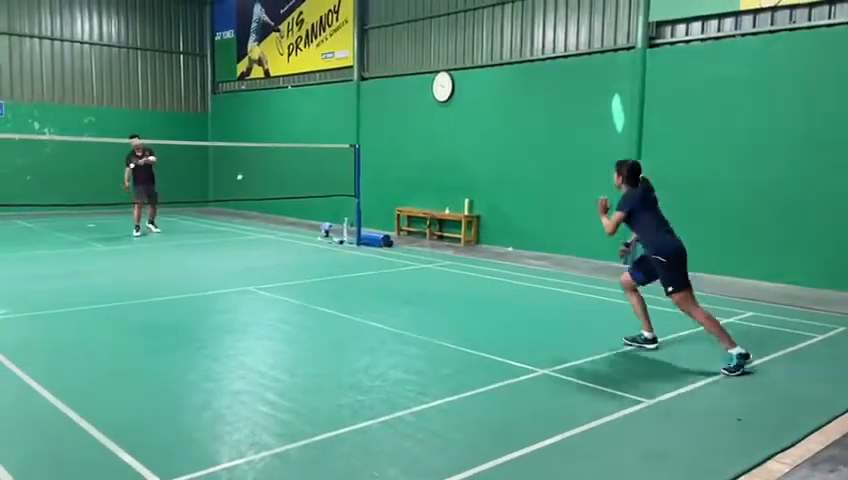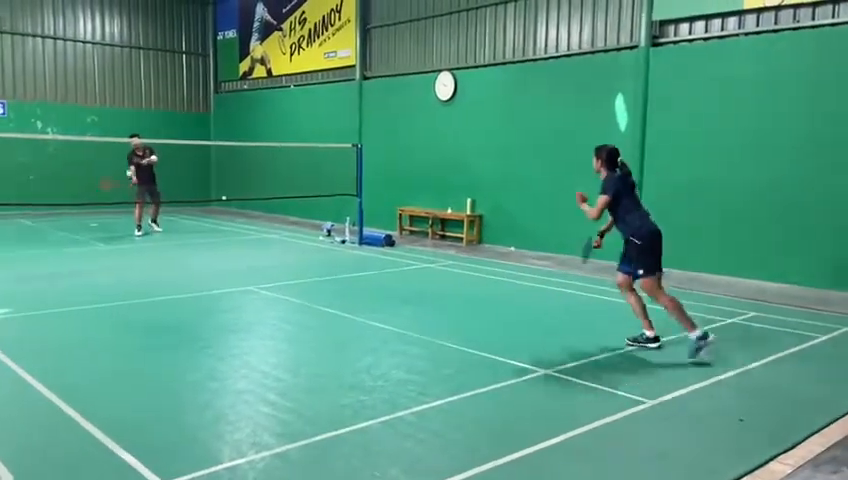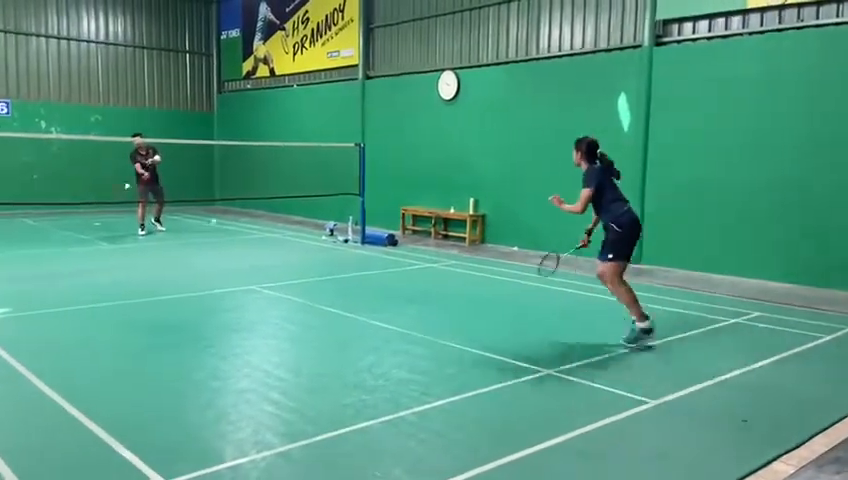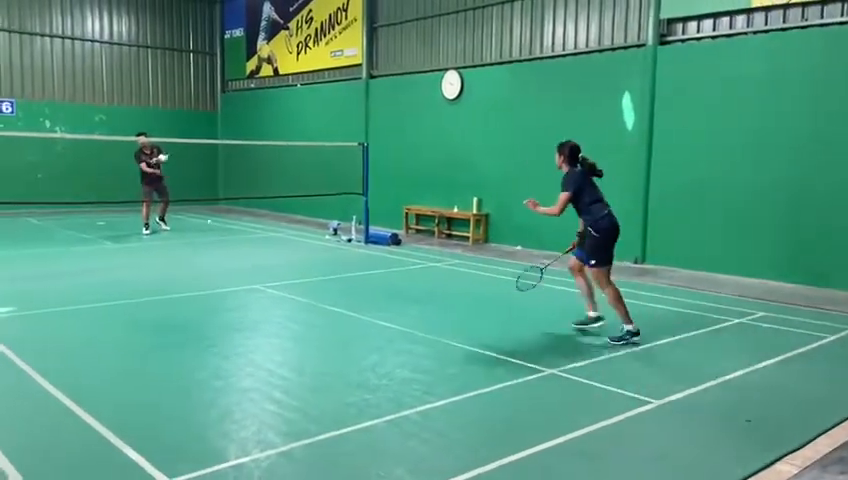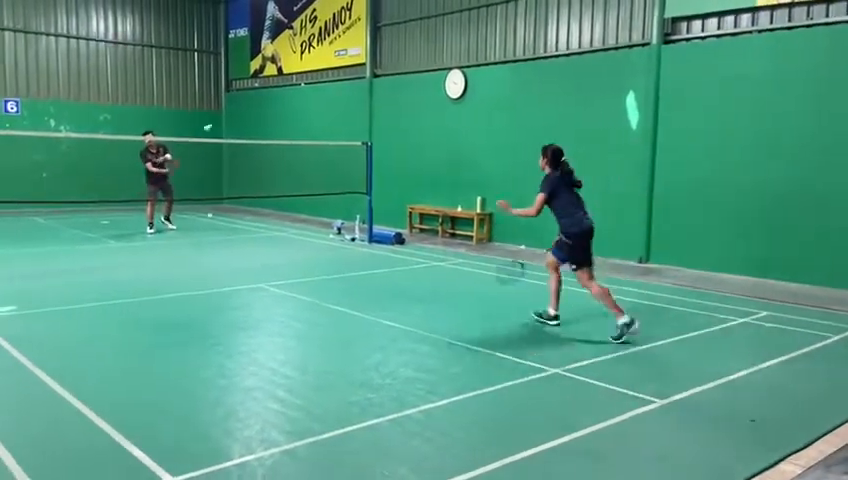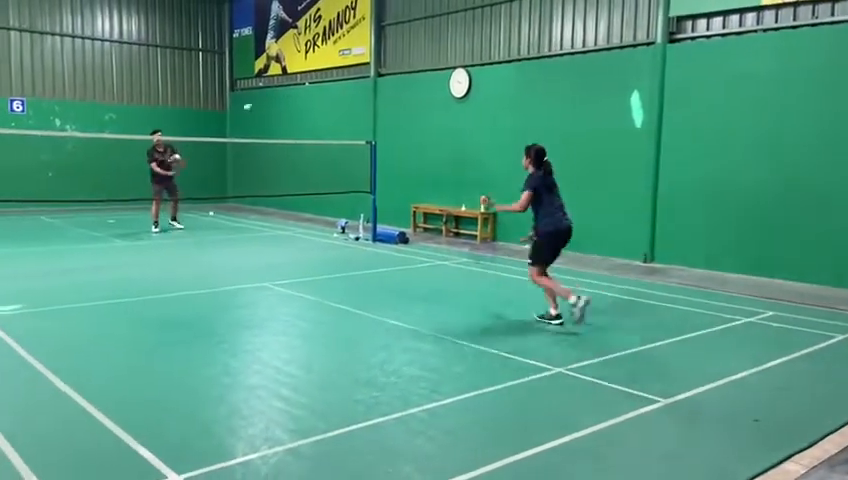
dt=0.1s
person 1, frame 1
left shoulder: (629, 197)
right shoulder: (640, 193)
left elbow: (610, 229)
left wrist: (602, 214)
right wrist: (629, 243)
left hip: (667, 255)
right hip: (656, 254)
left knee: (689, 307)
right knee: (627, 283)
left ankle: (737, 352)
right ankle: (648, 336)
person 1, frame 2
left shoulder: (611, 181)
right shoulder: (615, 179)
left elbow: (594, 214)
left wrist: (582, 204)
right wrist: (601, 233)
left hip: (641, 238)
right hip: (636, 239)
left knee: (653, 291)
right knee: (622, 283)
left ankle: (698, 334)
right ankle: (650, 334)
person 1, frame 3
left shoulder: (593, 173)
right shoulder: (597, 171)
left elbow: (580, 208)
left wrist: (561, 204)
right wrist: (589, 231)
left hip: (624, 226)
right hip: (619, 226)
left knee: (612, 278)
right knee: (603, 274)
left ankle: (643, 324)
right ankle: (640, 320)
person 1, frame 4
left shoulder: (571, 177)
right shoulder: (580, 174)
left elbow: (557, 210)
left wrist: (536, 207)
right wrist: (581, 234)
left hip: (602, 228)
right hip: (600, 227)
left knee: (602, 280)
right knee: (575, 267)
left ankle: (631, 328)
right ankle: (593, 314)
person 1, frame 5
left shoulder: (550, 179)
right shoulder: (562, 177)
left elbow: (534, 211)
left wrist: (511, 210)
right wrist: (563, 235)
left hip: (575, 232)
right hip: (577, 230)
left knee: (586, 281)
right knee: (551, 263)
left ankle: (624, 320)
right ankle: (552, 313)
person 1, frame 6
left shoulder: (533, 178)
right shoulder: (546, 176)
left elbow: (521, 207)
left wrist: (498, 207)
right wrist: (537, 230)
left hip: (549, 231)
right hip: (562, 228)
left knee: (535, 276)
right knee: (539, 270)
left ankle: (576, 299)
right ankle: (554, 312)
